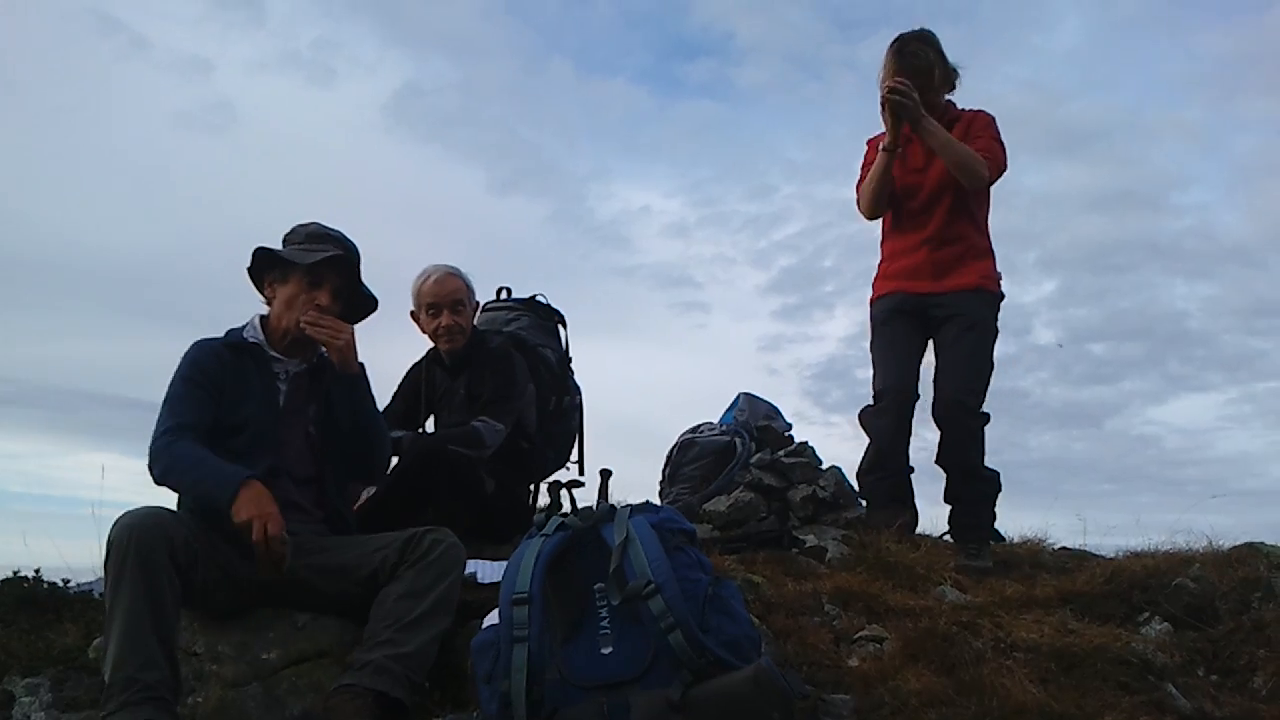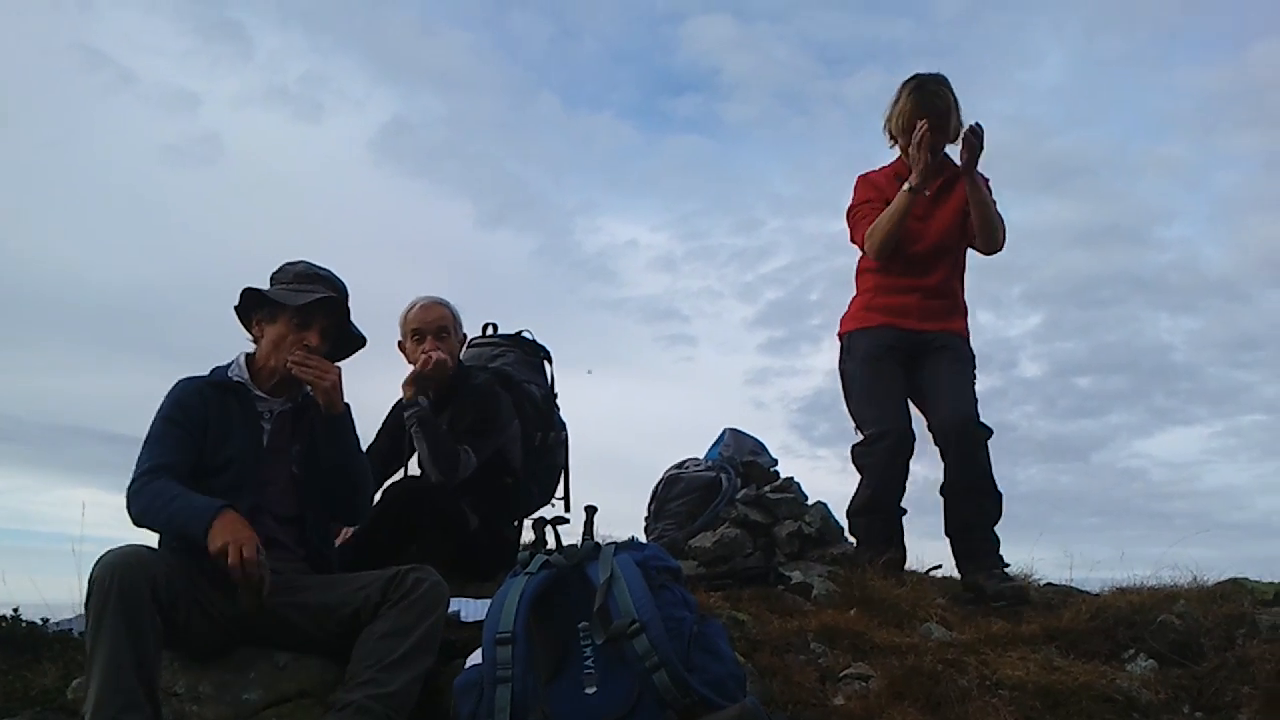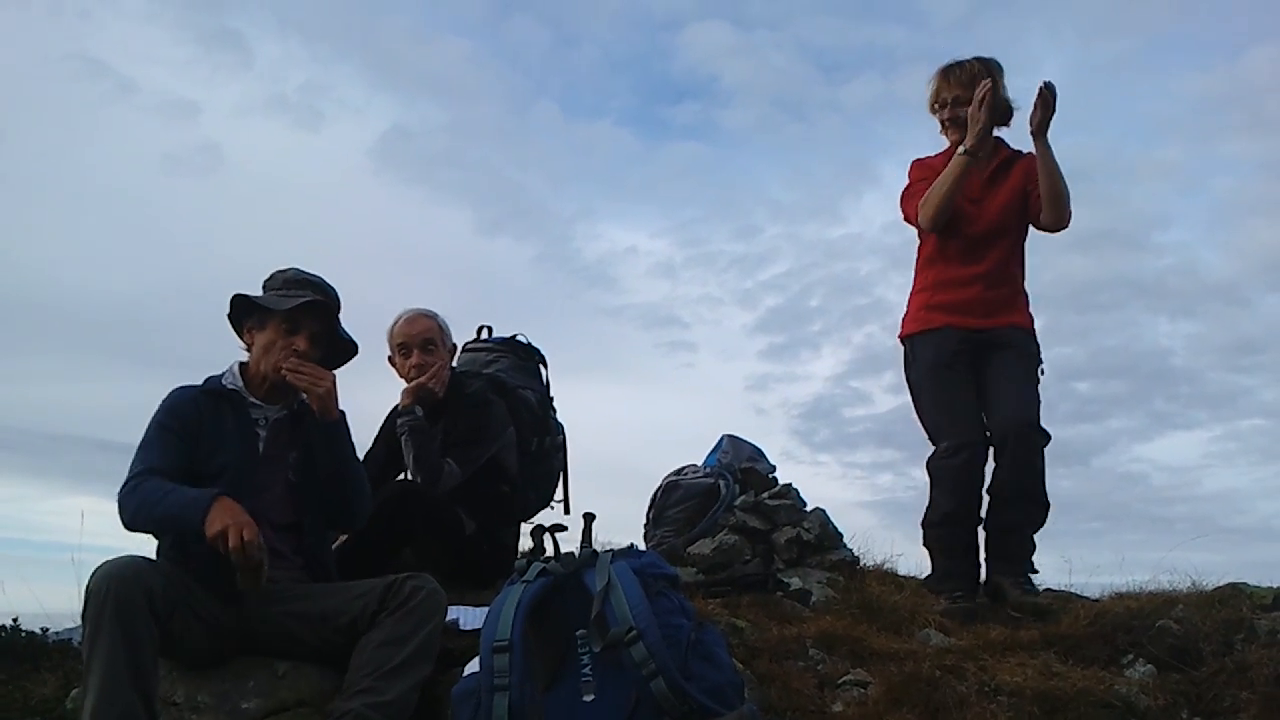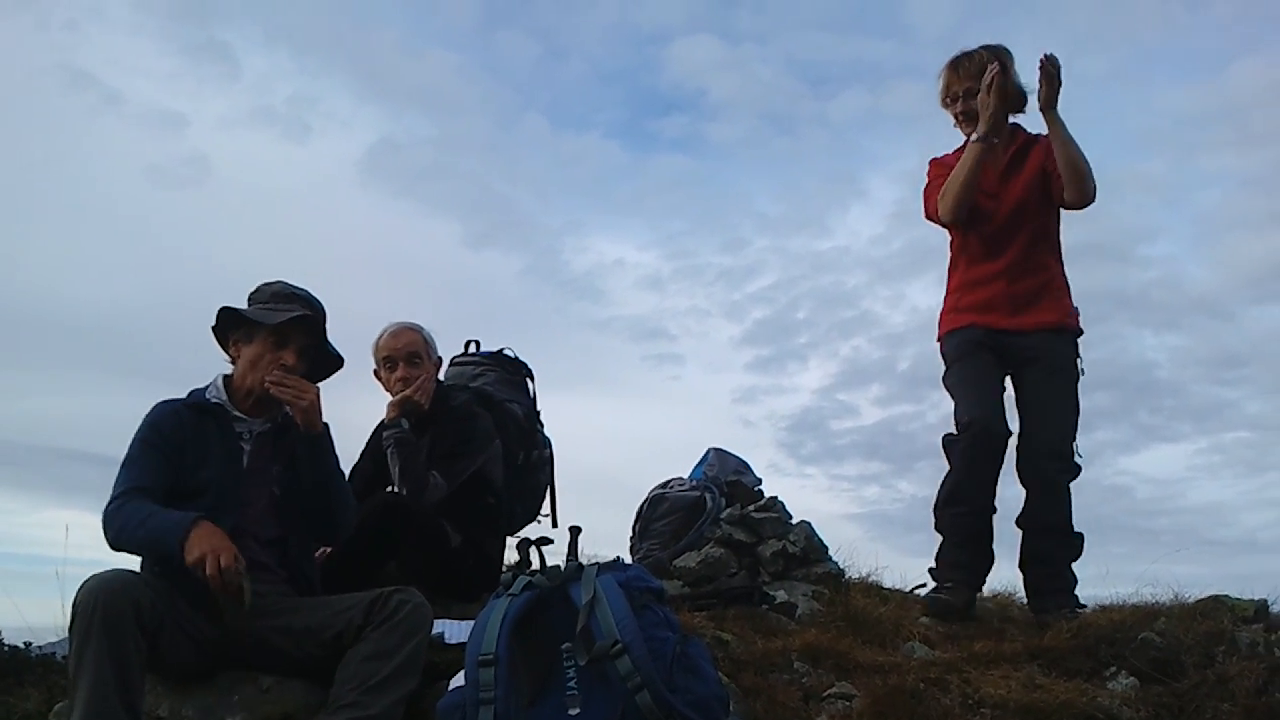
dt=0.7s
person 1, frame 1
left shoulder: (974, 125)
right shoulder: (883, 144)
left elbow: (978, 174)
right elbow: (869, 206)
left wrist: (923, 116)
right wrist: (893, 135)
left hip: (966, 291)
right hip: (898, 292)
left knee: (957, 406)
right knee: (891, 398)
left ankle: (972, 534)
right ankle: (887, 522)
person 1, frame 2
left shoulder: (967, 186)
right shoulder: (874, 185)
left elbow: (991, 242)
right elbow: (876, 246)
left wrist: (968, 173)
right wrist: (914, 181)
left hip: (942, 335)
right hip: (873, 331)
left knee: (961, 427)
right knee: (887, 438)
left ankle: (980, 563)
right ankle: (878, 562)
person 1, frame 3
left shoulder: (1023, 168)
right shoulder: (927, 170)
left elbow: (1056, 219)
right elbow: (930, 219)
left wrist: (1041, 139)
right wrist: (971, 145)
left hip: (1006, 330)
right hip: (936, 330)
left knee: (1020, 430)
right knee: (960, 447)
left ankle: (1010, 567)
right ankle: (954, 581)
person 1, frame 4
left shoulder: (1042, 152)
right shoulder: (946, 167)
left elbow: (1080, 194)
right elbow: (951, 211)
left wrist: (1051, 113)
right wrist: (984, 131)
left hip: (1044, 327)
right hip: (971, 327)
left knee: (1047, 455)
right knee: (979, 430)
left ankle: (1052, 593)
right ankle: (958, 577)
person 2, frame 1
left shoulder: (336, 376)
right shoulder: (213, 359)
left elbow: (369, 468)
right elbow: (169, 451)
left wrist: (350, 372)
right wrist: (237, 487)
left hip: (314, 554)
right hip: (221, 547)
left knee: (438, 547)
right knee: (144, 529)
person 2, frame 2
left shoulder: (320, 415)
right shoulder: (196, 398)
left elbow: (352, 510)
right elbow: (147, 491)
left wrist: (334, 412)
right wrist: (214, 516)
left hip: (297, 592)
right hip: (204, 584)
left knee: (422, 586)
right knee: (125, 569)
person 2, frame 3
left shoulder: (316, 422)
right shoulder: (191, 407)
left elbow: (351, 518)
right elbow: (139, 497)
left wrist: (330, 420)
right wrist: (210, 505)
left hip: (294, 599)
right hip: (202, 591)
left knee: (419, 594)
right knee: (122, 579)
person 2, frame 4
left shoulder: (300, 436)
right shoulder: (175, 420)
left elbow: (336, 532)
right elbow: (122, 515)
left wrist: (314, 433)
right wrist: (190, 530)
left hip: (280, 615)
right hip: (186, 608)
left knee: (405, 608)
right knee: (109, 594)
person 3, frame 1
left shoulder: (501, 360)
right shoulder: (426, 370)
left elbow: (483, 439)
left wrist: (394, 441)
right wrist: (374, 482)
left hip: (501, 506)
right hip: (450, 500)
left knee: (428, 454)
person 3, frame 2
left shoulder: (486, 397)
right shoulder: (413, 402)
left elbow: (447, 473)
right elbow: (367, 473)
left wrist: (415, 400)
left hip: (486, 543)
right hip: (434, 536)
left knee: (410, 492)
person 3, frame 3
left shoulder: (481, 405)
right shoulder: (406, 413)
left elbow: (432, 483)
left wrist: (411, 412)
left hip: (482, 552)
right hip: (432, 543)
left knee: (404, 496)
person 3, frame 4
left shoulder: (467, 417)
right shoulder: (393, 426)
left elbow: (419, 497)
right elbow: (352, 499)
left wrist: (397, 425)
left hip: (468, 564)
right hip: (417, 556)
left knee: (389, 507)
